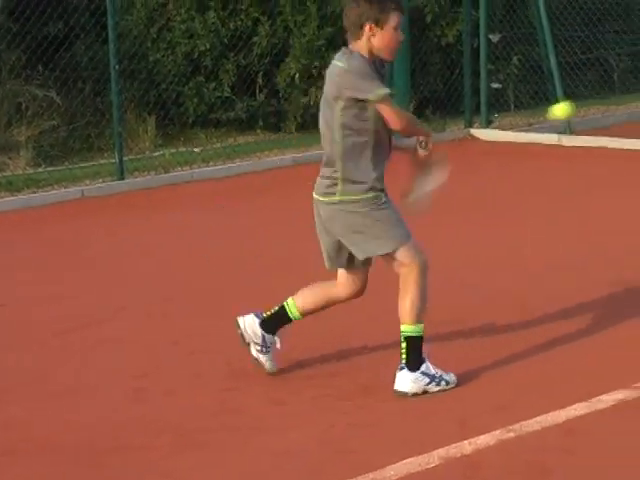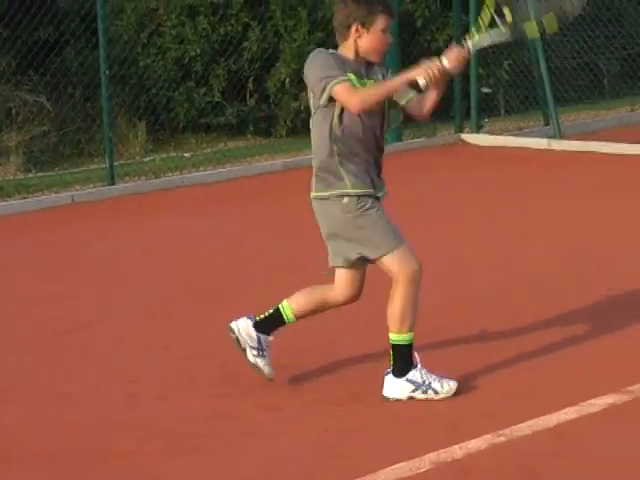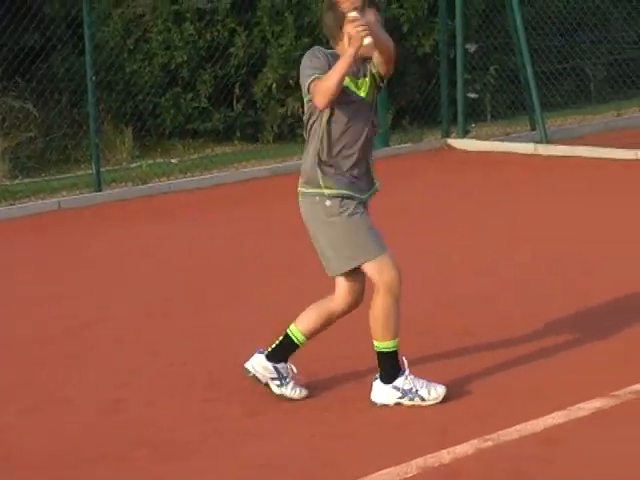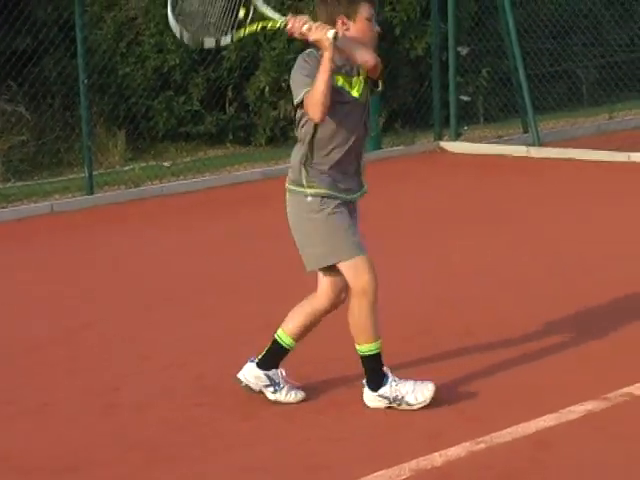
dt=0.1s
person 1, frame 1
left shoulder: (377, 68)
right shoulder: (347, 63)
right elbow: (399, 121)
right wrist: (422, 135)
left hip: (349, 191)
right hip: (351, 192)
left knee: (349, 286)
right knee: (414, 266)
left ankle: (263, 326)
right ankle: (414, 368)
person 1, frame 2
left shoulder: (377, 71)
right shoulder: (320, 62)
left elbow: (421, 109)
right elbow: (357, 103)
left wrist: (444, 71)
right wrist: (413, 74)
left hip: (361, 191)
right hip: (342, 193)
left knee: (346, 289)
right knee: (407, 271)
left ankle: (259, 325)
right ankle: (402, 373)
person 1, frame 3
left shoulder: (372, 65)
right shoulder: (318, 57)
left elbow: (389, 59)
right elbow: (322, 99)
right wrist: (349, 49)
left hip: (356, 195)
right hip: (328, 195)
left knee: (350, 296)
right knee: (388, 280)
left ankle: (272, 361)
right ankle: (391, 379)
person 1, frame 4
left shoulder: (362, 65)
right shoulder: (310, 62)
left elbow: (371, 60)
right elbow: (318, 112)
right wrist: (327, 48)
left hip: (344, 194)
right hip: (313, 194)
left knee: (332, 292)
right knee: (363, 282)
left ankle: (263, 369)
right ankle: (377, 384)
